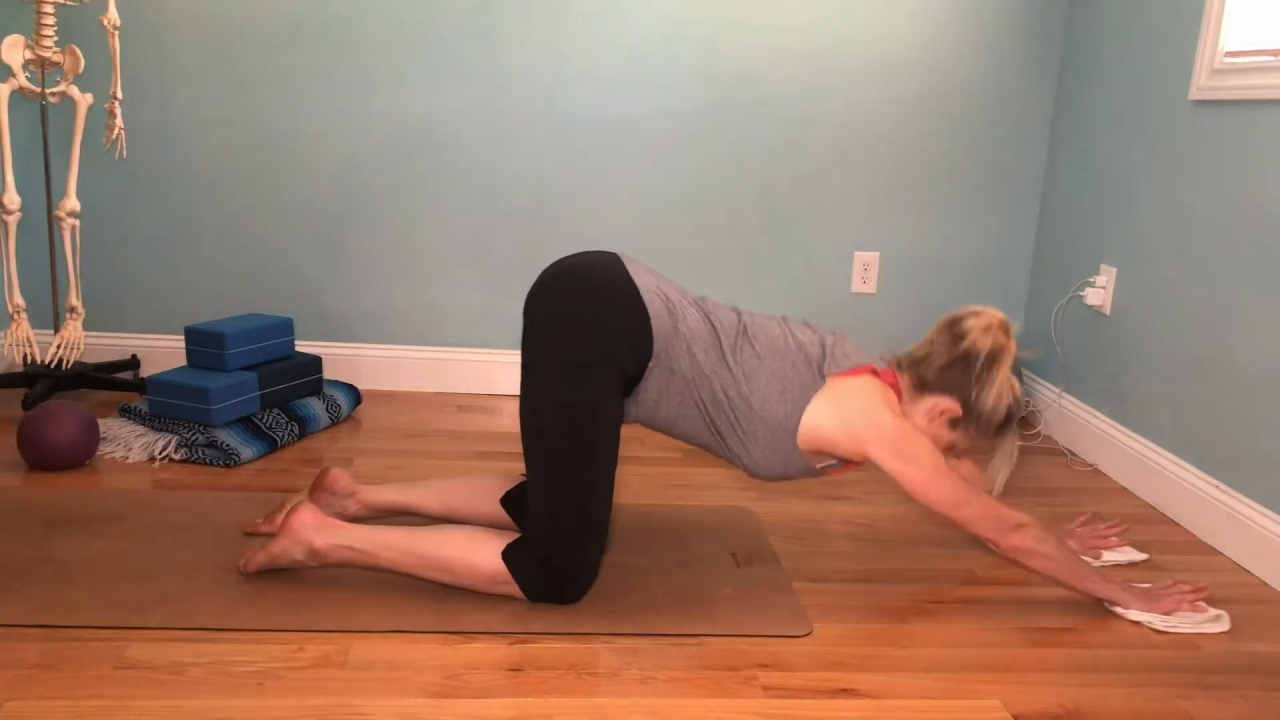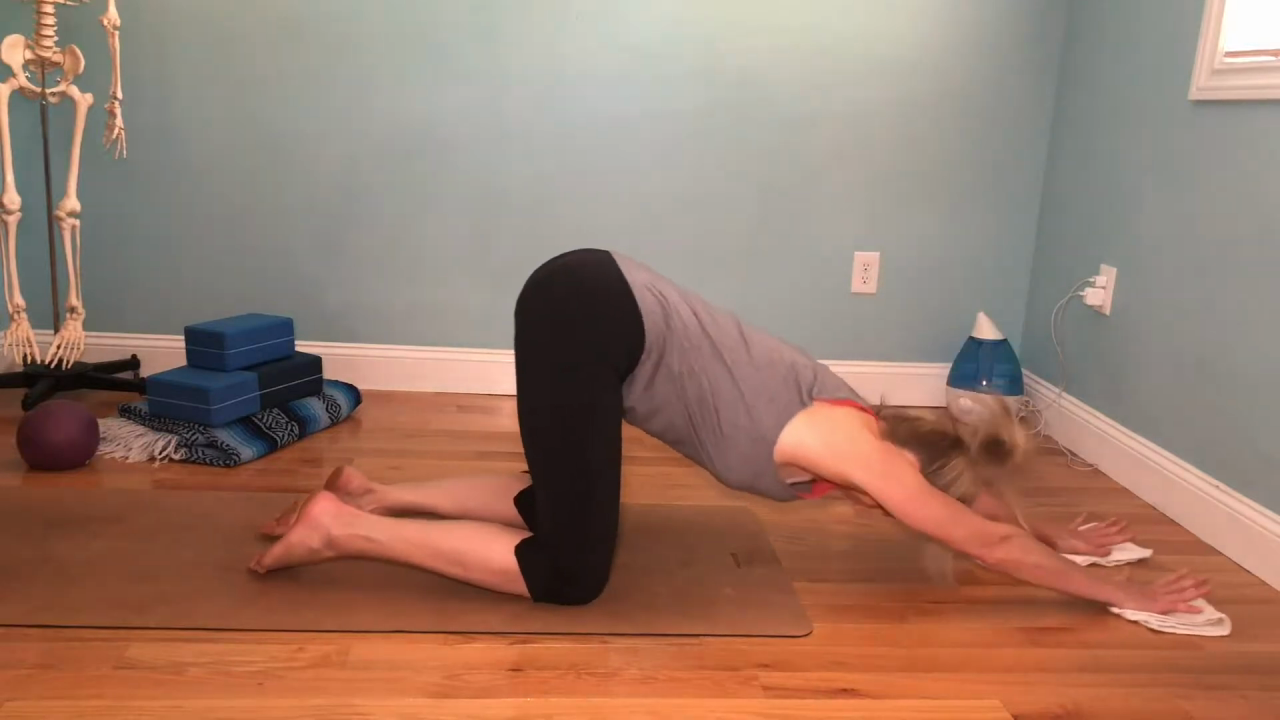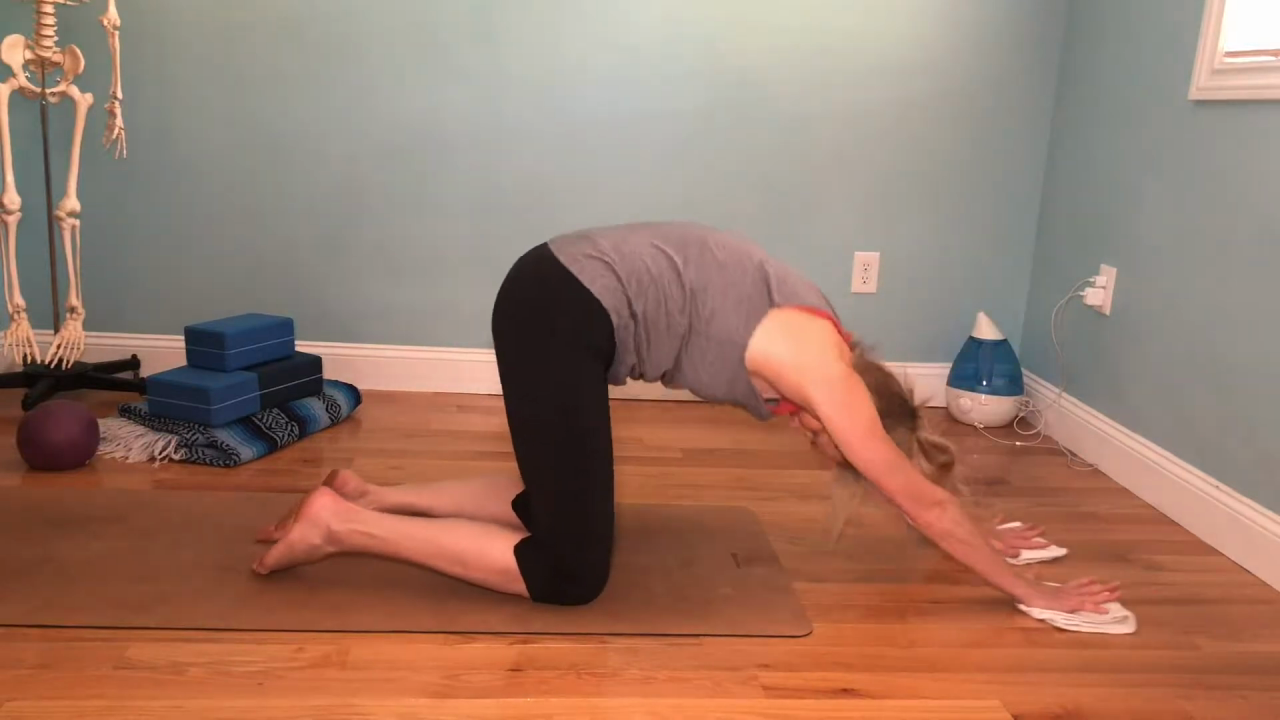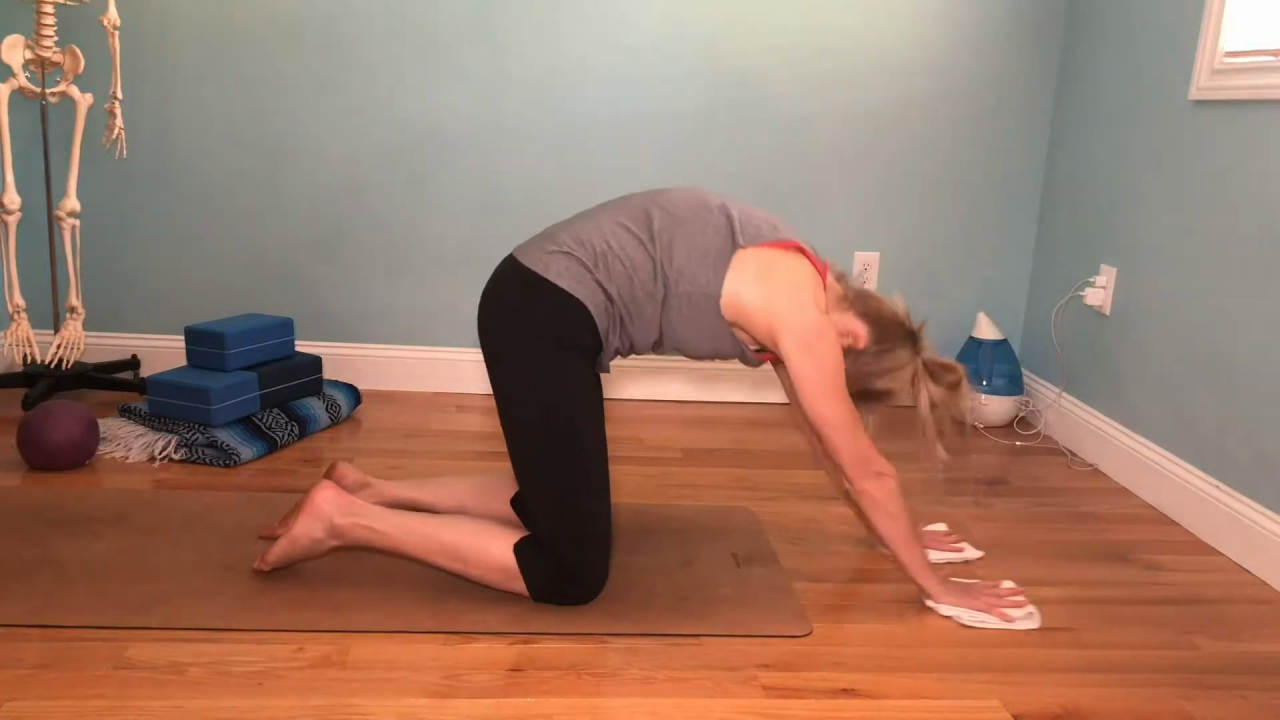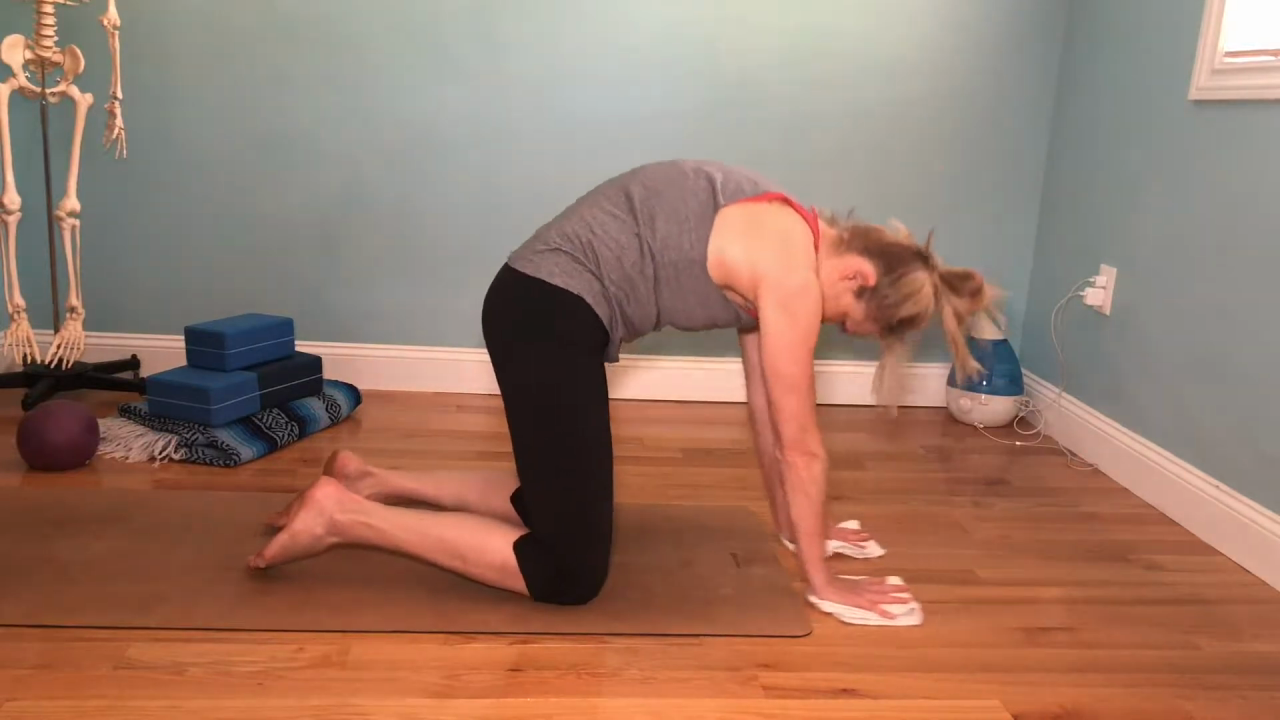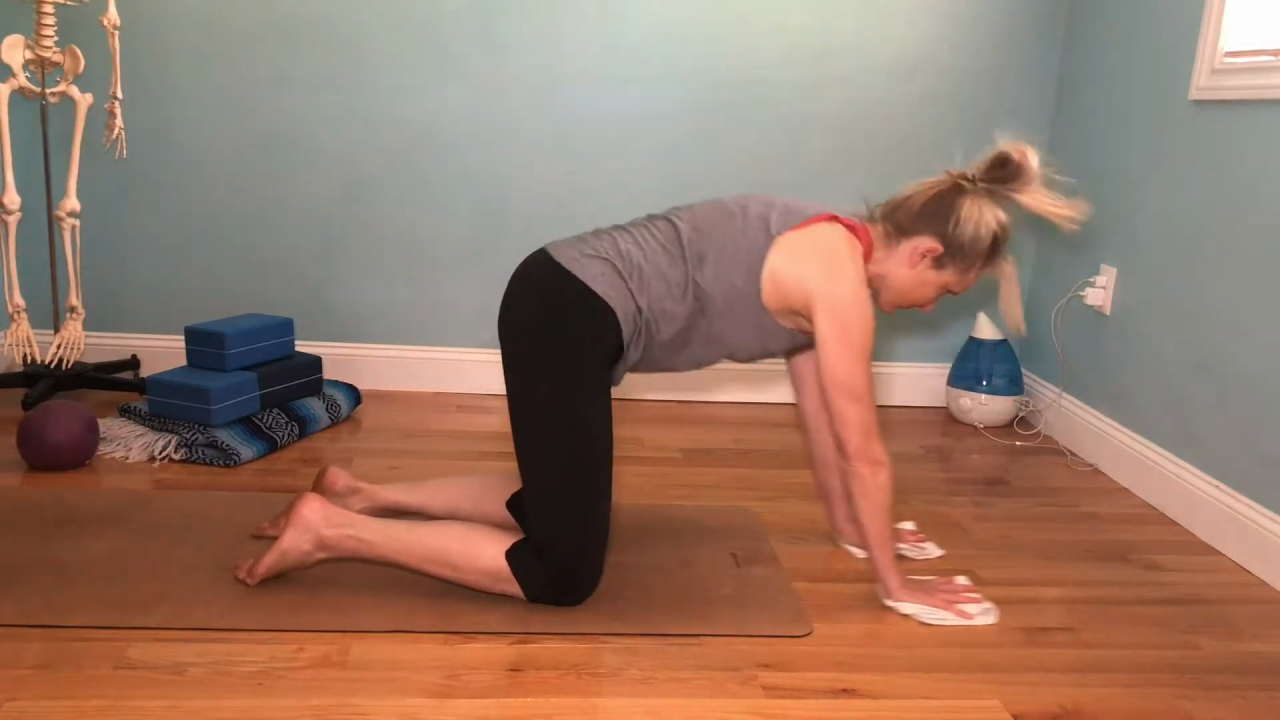
dt=0.3s
person 1, frame 1
left shoulder: (876, 377)
right shoulder: (878, 419)
left elbow: (983, 512)
right elbow: (998, 523)
left wrist: (1060, 541)
right wrist: (1123, 595)
left hip: (593, 299)
right hip: (597, 325)
left knee: (552, 506)
right knee: (557, 569)
left ankle: (358, 494)
right ankle: (327, 537)
person 1, frame 2
left shoulder: (850, 421)
right shoulder: (853, 447)
left elbow: (977, 514)
right elbow: (986, 537)
left wrist: (1057, 538)
right wrist: (1118, 595)
left hip: (584, 299)
right hip: (586, 319)
left knee: (565, 506)
right knee: (571, 569)
left ankle: (372, 493)
right ankle: (344, 527)
person 1, frame 3
left shoulder: (822, 348)
right shoulder: (823, 366)
left elbow: (916, 490)
right elbow: (920, 497)
left wrist: (985, 537)
right wrist: (1030, 590)
left hip: (555, 292)
right hip: (562, 316)
left knee: (560, 503)
right knee: (570, 571)
left ankle: (371, 495)
right ankle: (344, 524)
person 1, frame 4
left shoulder: (797, 287)
right shoulder: (802, 306)
left elbow: (832, 442)
right elbow: (866, 467)
left wrist: (894, 531)
right wrist: (934, 585)
left hip: (541, 301)
right hip: (544, 312)
left knee: (561, 504)
right knee: (573, 570)
left ankle: (372, 489)
right ankle: (346, 519)
person 1, frame 5
left shoulder: (781, 245)
right shoulder: (789, 265)
left elbow: (766, 411)
right elbow: (801, 444)
left wrist: (790, 523)
right wrist: (822, 577)
left hip: (544, 303)
right hip: (549, 313)
left knee: (560, 500)
right knee: (571, 571)
left ankle: (372, 480)
right ankle: (346, 516)
person 1, frame 6
left shoulder: (829, 263)
right shoulder: (837, 282)
left elbow: (822, 421)
right elbow: (863, 450)
left wrist: (849, 529)
right wrist: (894, 581)
left hip: (564, 301)
right hip: (568, 315)
left knee: (557, 505)
right knee: (564, 572)
left ankle: (365, 495)
right ankle: (333, 530)
